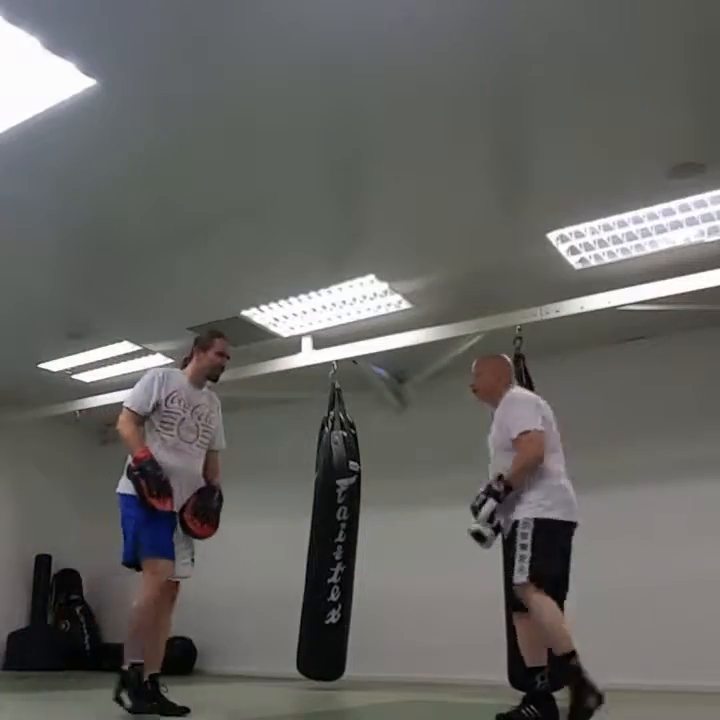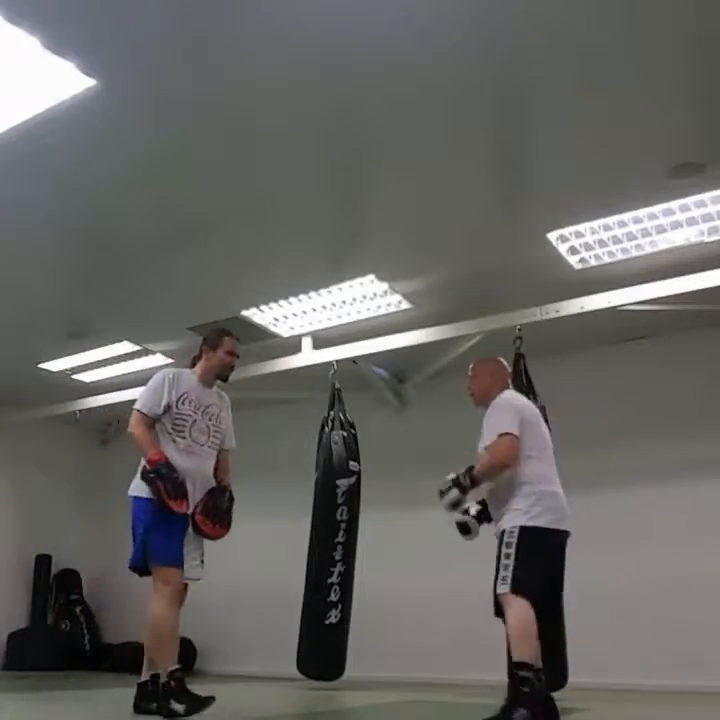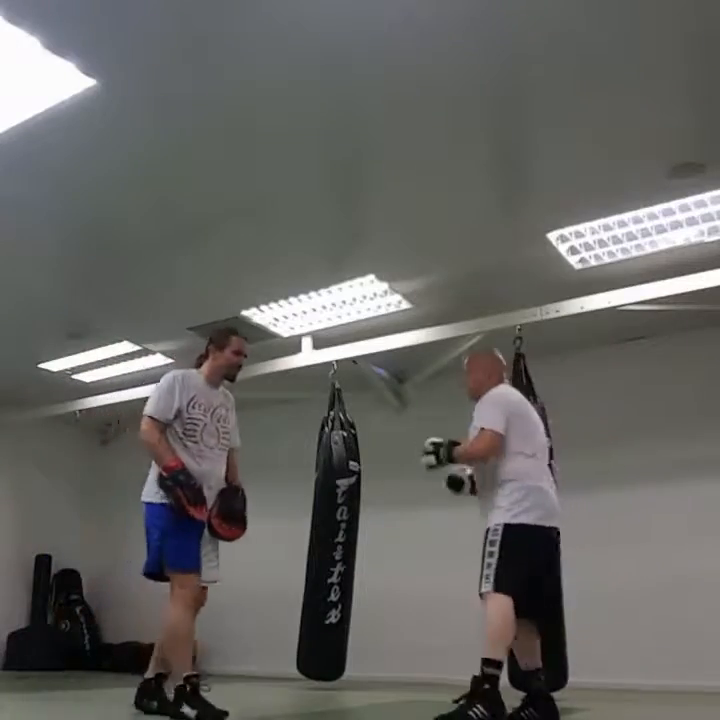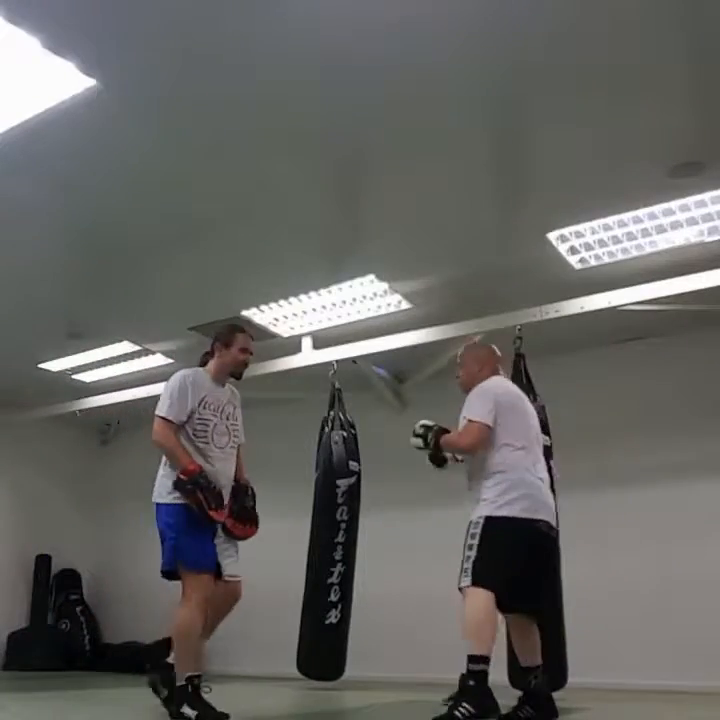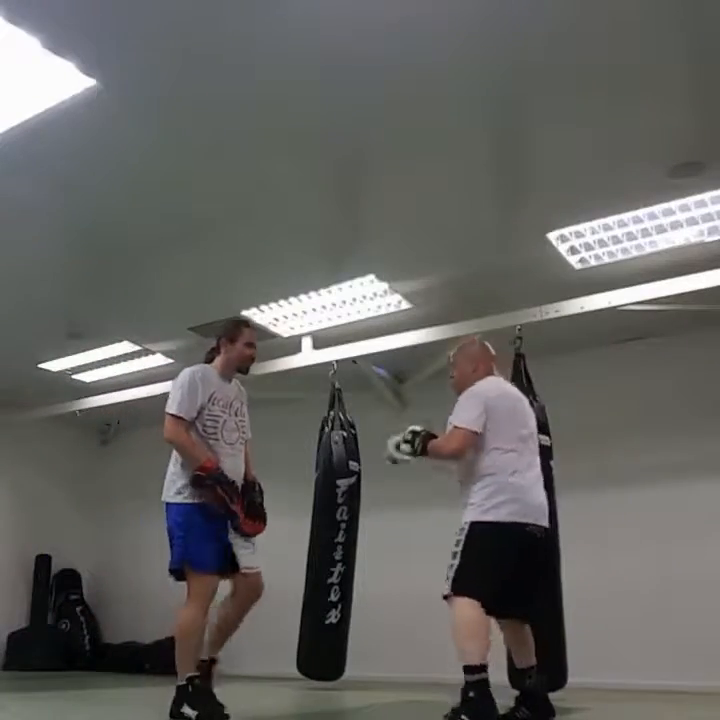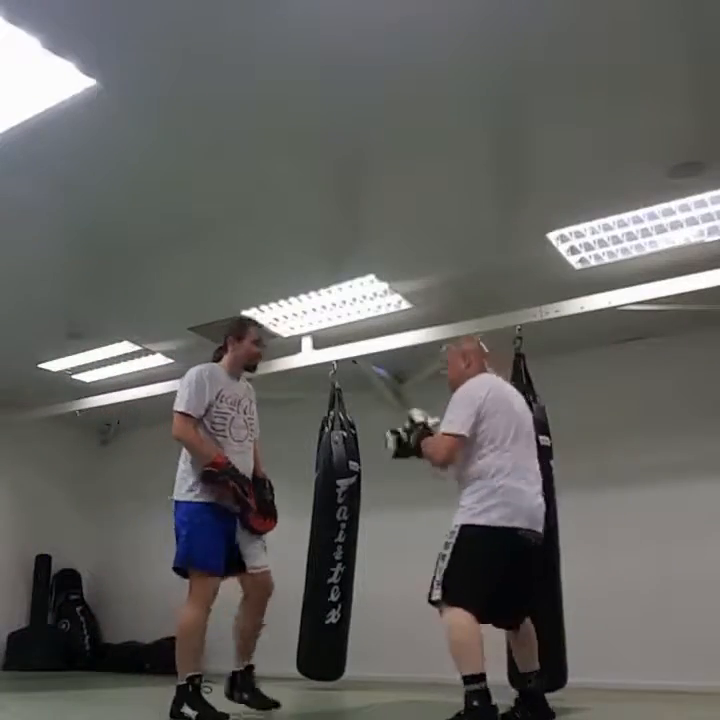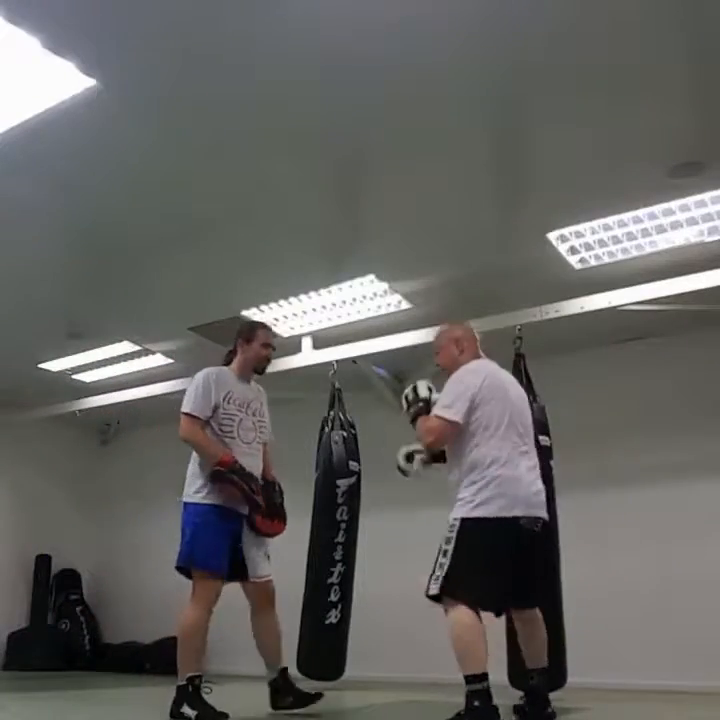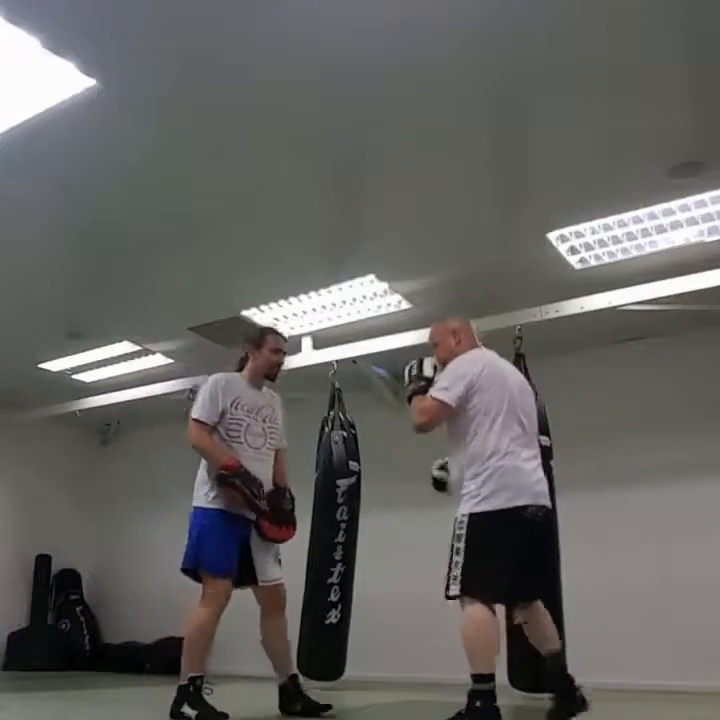
dt=0.1s
person 1, frame 1
left shoulder: (212, 403)
right shoulder: (160, 378)
right elbow: (125, 423)
right wrist: (145, 462)
left hip: (182, 504)
right hip: (144, 495)
left knee: (167, 591)
right knee: (158, 579)
left ankle: (145, 685)
right ankle: (130, 673)
person 1, frame 2
left shoulder: (222, 402)
right shoulder: (170, 379)
right elbow: (137, 425)
right wrist: (159, 464)
left hip: (193, 505)
right hip: (156, 496)
left knee: (176, 592)
right knee: (169, 585)
left ankle: (149, 686)
right ankle: (171, 686)
person 1, frame 3
left shoulder: (228, 401)
right shoulder: (178, 381)
right elbow: (149, 430)
right wrist: (177, 472)
left hip: (203, 509)
right hip: (169, 501)
left knee: (193, 598)
right knee: (186, 590)
left ankle: (152, 684)
person 1, frame 4
left shoulder: (233, 397)
right shoulder: (187, 380)
right elbow: (161, 432)
left wrist: (244, 489)
right wrist: (194, 473)
left hip: (215, 508)
right hip: (182, 501)
left knee: (229, 592)
right knee: (198, 591)
left ankle: (169, 669)
person 1, frame 5
left shoulder: (239, 392)
right shoulder: (195, 377)
right elbow: (173, 431)
left wrist: (251, 484)
right wrist: (211, 471)
left hip: (227, 505)
right hip: (192, 500)
left knee: (251, 585)
right knee: (201, 590)
left ankle: (203, 664)
person 1, frame 6
left shoulder: (248, 391)
right shoulder: (202, 376)
right elbow: (181, 429)
left wrist: (261, 482)
right wrist: (222, 467)
right hip: (202, 499)
left knee: (261, 585)
right knee: (204, 590)
left ankle: (241, 677)
person 1, frame 7
left shoulder: (258, 395)
right shoulder: (211, 379)
right elbow: (188, 429)
left wrist: (272, 487)
right wrist: (229, 468)
left hip: (248, 507)
right hip: (210, 502)
left knee: (263, 594)
right knee: (206, 592)
left ankle: (280, 685)
person 1, frame 8
left shoulder: (273, 402)
right shoulder: (220, 384)
right elbow: (196, 435)
left wrist: (283, 493)
right wrist: (233, 471)
left hip: (257, 512)
right hip: (218, 507)
left knee: (274, 598)
right knee: (215, 594)
person 2, frame 1
left shoulder: (517, 402)
right shoulder: (508, 410)
left elbow: (531, 452)
left wrist: (499, 489)
right wrist: (500, 505)
left hip: (542, 512)
right hip: (527, 514)
left knee: (530, 589)
right knee: (522, 607)
left ankle: (578, 681)
person 2, frame 2
left shoulder: (505, 404)
right shoulder: (519, 408)
left elbow: (503, 454)
left wrist: (463, 480)
right wrist: (484, 507)
left hip: (530, 518)
right hip: (542, 520)
left knee: (512, 595)
right knee: (518, 601)
person 2, frame 3
left shoulder: (496, 399)
right shoulder: (520, 405)
left elbow: (481, 448)
left wrist: (445, 451)
right wrist: (471, 483)
left hip: (518, 515)
right hip: (543, 519)
left knee: (496, 594)
right knee: (521, 610)
person 2, frame 4
left shoulder: (487, 390)
right shoulder: (515, 396)
left elbow: (469, 440)
left wrist: (435, 439)
right wrist: (446, 449)
left hip: (506, 508)
right hip: (536, 513)
left knee: (478, 588)
right knee: (516, 606)
person 2, frame 5
left shoulder: (479, 394)
right shoulder: (515, 398)
left elbow: (454, 446)
left wrist: (419, 441)
right wrist: (426, 441)
left hip: (494, 513)
right hip: (530, 516)
left knee: (464, 596)
right knee: (512, 611)
person 2, frame 6
left shoulder: (472, 391)
right shoulder: (511, 396)
left elbow: (443, 454)
left wrist: (422, 438)
right wrist: (427, 437)
left hip: (489, 516)
right hip: (526, 517)
left knee: (454, 602)
right knee: (512, 613)
person 2, frame 7
left shoulder: (468, 377)
right shoulder: (509, 382)
left elbow: (433, 436)
left wrist: (418, 407)
right wrist: (432, 454)
left hip: (487, 507)
right hip: (528, 507)
left knee: (457, 599)
right knee: (523, 604)
person 2, frame 8
left shoulder: (465, 365)
right shoulder: (511, 373)
left elbow: (422, 419)
left wrist: (417, 387)
right wrist: (459, 461)
left hip: (493, 499)
right hip: (530, 498)
left knee: (474, 596)
right knee: (524, 597)
right ankle: (564, 686)
